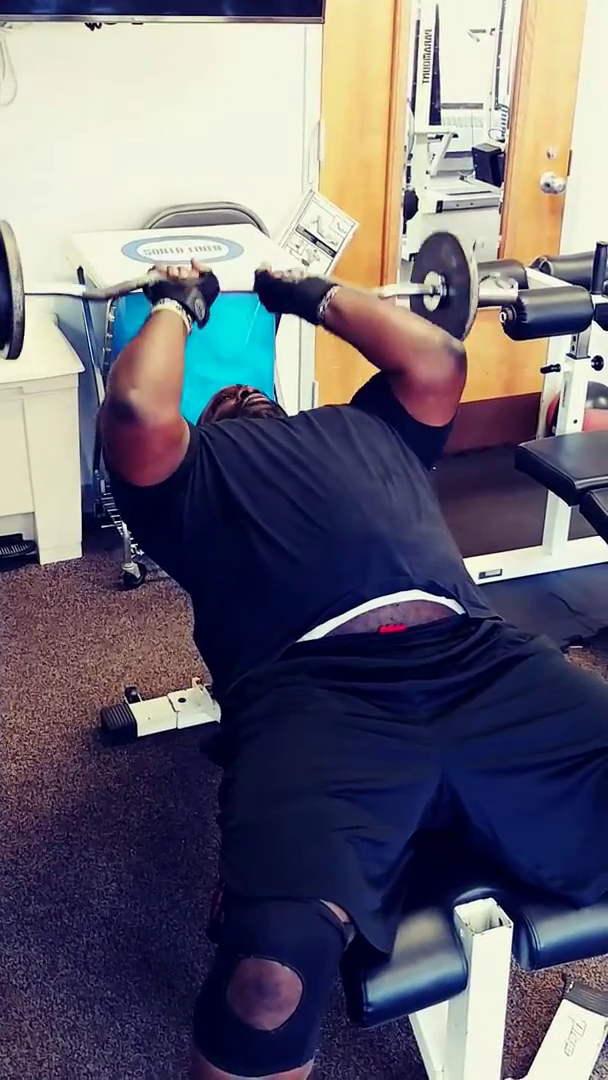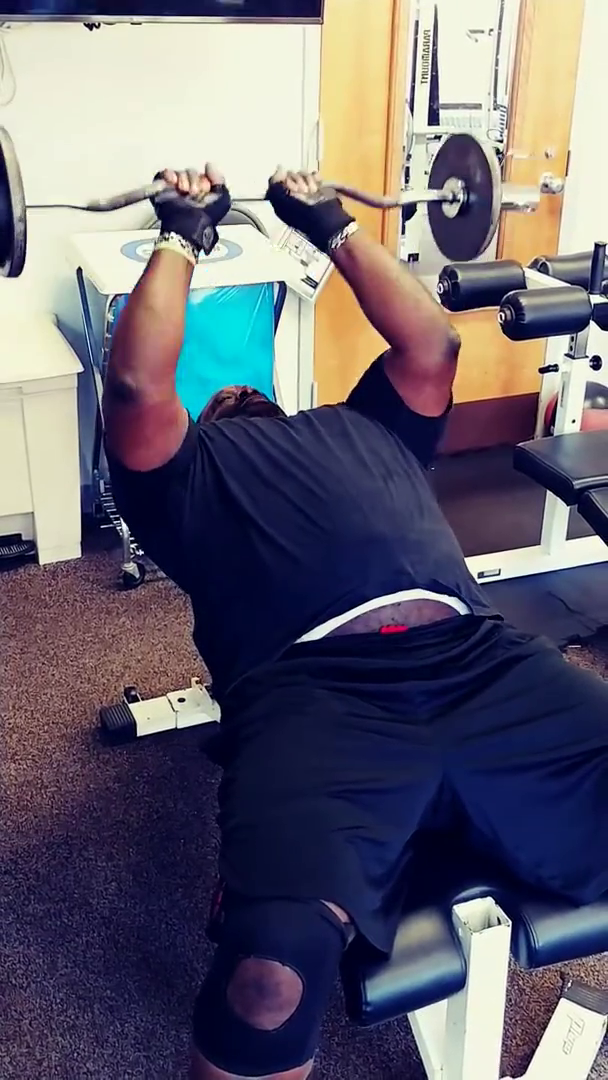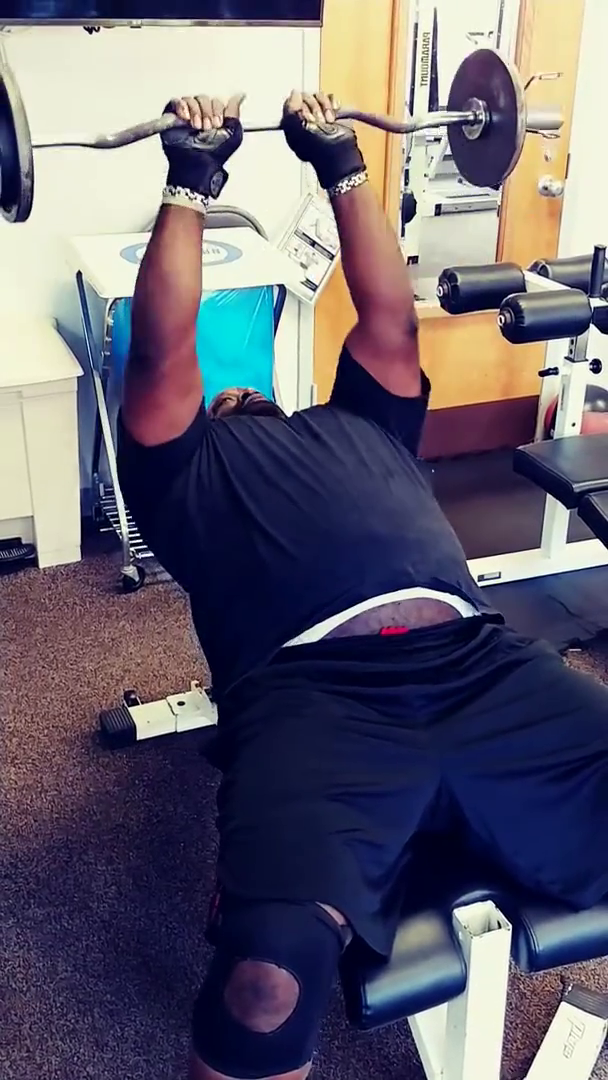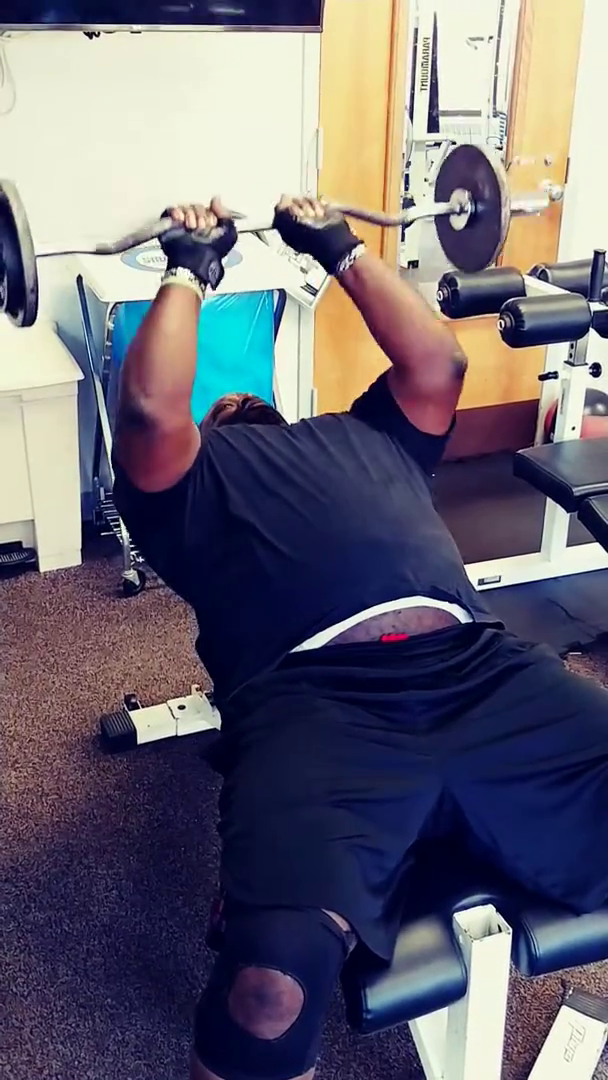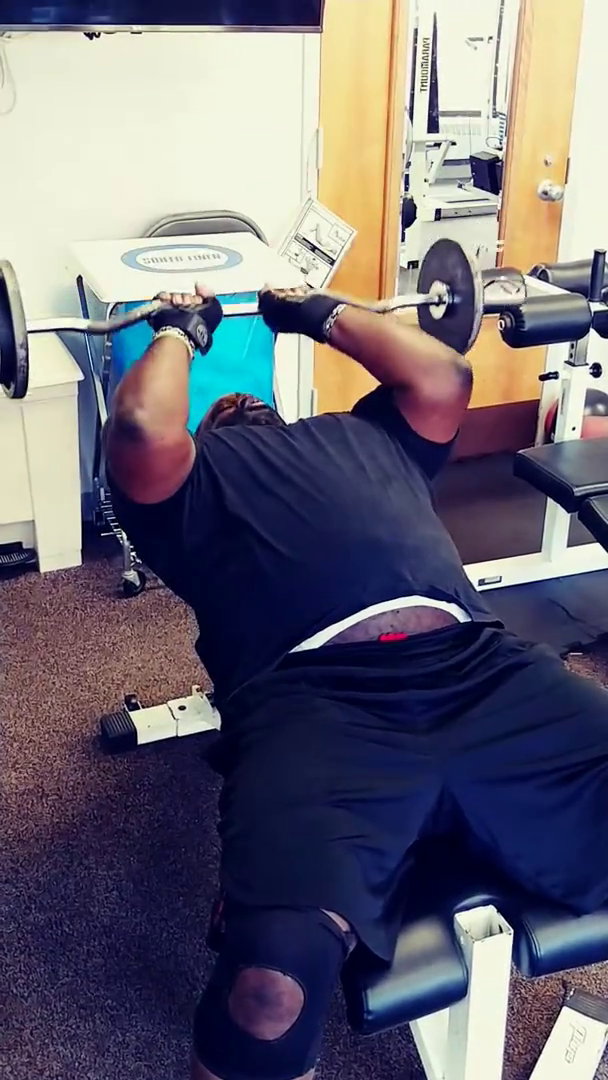
dt=0.3s
person 1, frame 1
left shoulder: (359, 426)
right shoulder: (194, 466)
left elbow: (437, 359)
right elbow: (134, 416)
left wrist: (321, 297)
right wrist: (175, 307)
left hip: (479, 658)
right hip: (312, 691)
right knee: (270, 973)
person 1, frame 2
left shoulder: (362, 427)
right shoulder: (192, 472)
left elbow: (429, 347)
right elbow: (138, 386)
left wrist: (334, 227)
right wrist: (179, 239)
left hip: (479, 661)
right hip: (315, 692)
right knee: (272, 970)
person 1, frame 3
left shoulder: (359, 430)
right shoulder: (192, 473)
left elbow: (388, 318)
right elbow: (160, 351)
left wrist: (341, 165)
right wrist: (191, 184)
left hip: (480, 663)
right hip: (311, 694)
right knee: (268, 974)
person 1, frame 4
left shoulder: (361, 433)
right shoulder: (192, 476)
left elbow: (436, 366)
right elbow: (149, 413)
left wrist: (340, 249)
right wrist: (188, 272)
left hip: (482, 668)
right hip: (314, 698)
right knee: (271, 980)
person 1, frame 5
left shoulder: (356, 435)
right shoulder: (193, 475)
left elbow: (445, 378)
right elbow: (142, 432)
left wrist: (326, 316)
right wrist: (179, 332)
left hip: (477, 665)
right hip: (312, 697)
right knee: (273, 979)
